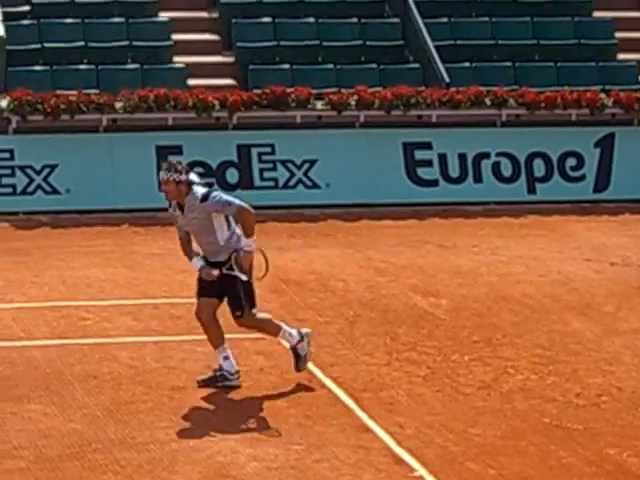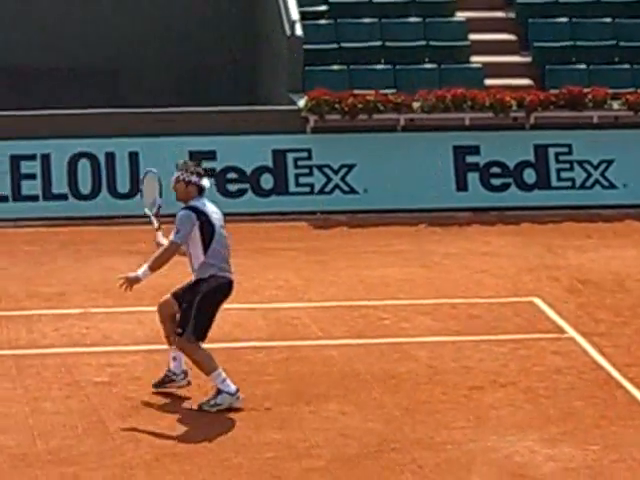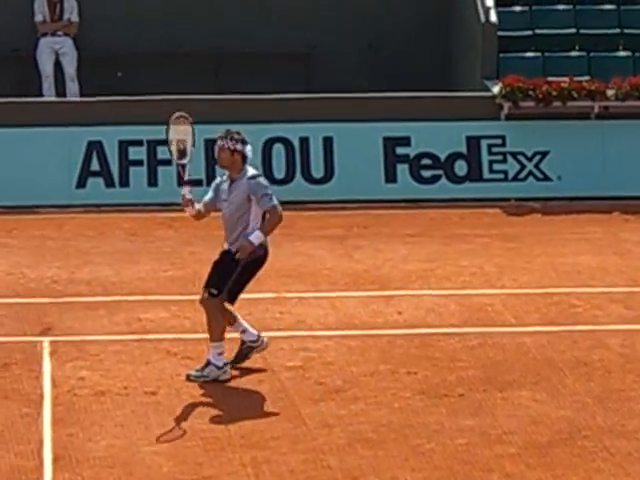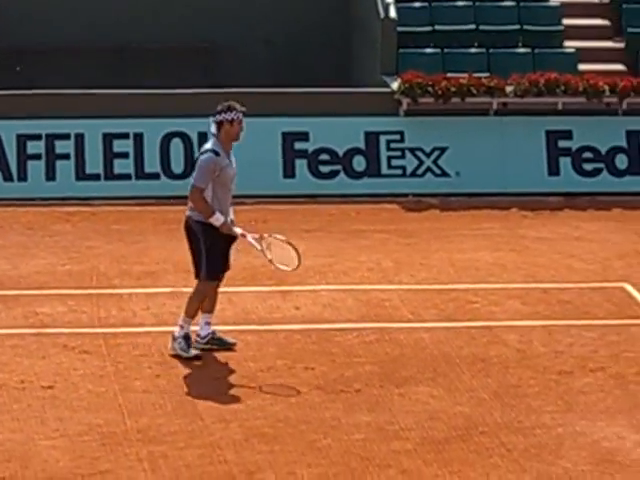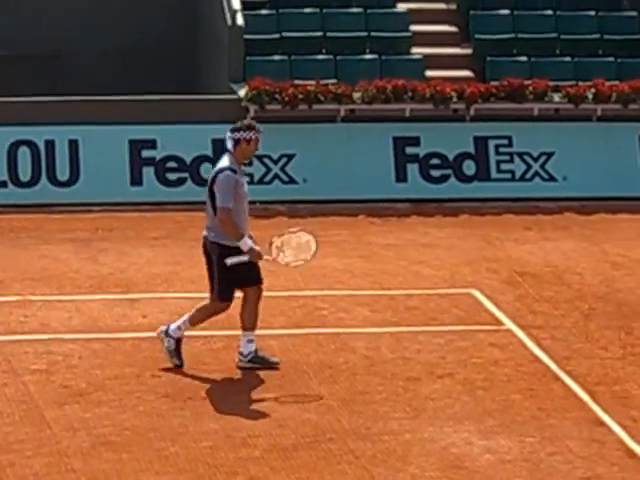
dt=1s
person 1, frame 1
left shoulder: (206, 199)
right shoulder: (175, 208)
left elbow: (246, 212)
right elbow: (184, 241)
left wrist: (247, 245)
right wrist: (198, 265)
left hip: (234, 261)
right hip: (212, 262)
left knee: (246, 319)
right knee: (203, 313)
left ankle: (296, 338)
right ankle: (228, 370)
person 1, frame 2
left shoulder: (187, 213)
right shoulder: (210, 209)
left elbow: (168, 251)
left wrist: (141, 274)
right wrist: (172, 244)
left hip: (212, 284)
right hip: (215, 281)
left knee: (189, 343)
right knee: (165, 308)
left ankle: (227, 391)
right ankle: (177, 371)
person 1, frame 3
left shoulder: (254, 182)
right shoulder: (221, 182)
left elbow: (276, 214)
right elbow: (204, 209)
left wrist: (253, 240)
right wrist: (190, 206)
left hip: (248, 253)
right hip: (231, 251)
left knee: (213, 302)
right knee: (208, 301)
left ankle: (217, 364)
right ankle: (251, 338)
person 1, frame 4
left shoulder: (226, 152)
right shoulder: (210, 157)
right elbow: (195, 195)
left wrist: (229, 217)
right wrist: (220, 222)
left hip: (214, 225)
right hip: (203, 226)
left knee: (212, 281)
right knee: (209, 282)
left ankle: (205, 333)
right ankle: (180, 337)
person 1, frame 5
left shoulder: (236, 169)
right shoulder: (227, 175)
right elbow: (225, 217)
right wrist: (248, 246)
left hip: (236, 245)
right hip: (223, 246)
left knee: (253, 292)
right knee: (220, 302)
left ankle: (248, 352)
right ankle: (173, 333)
